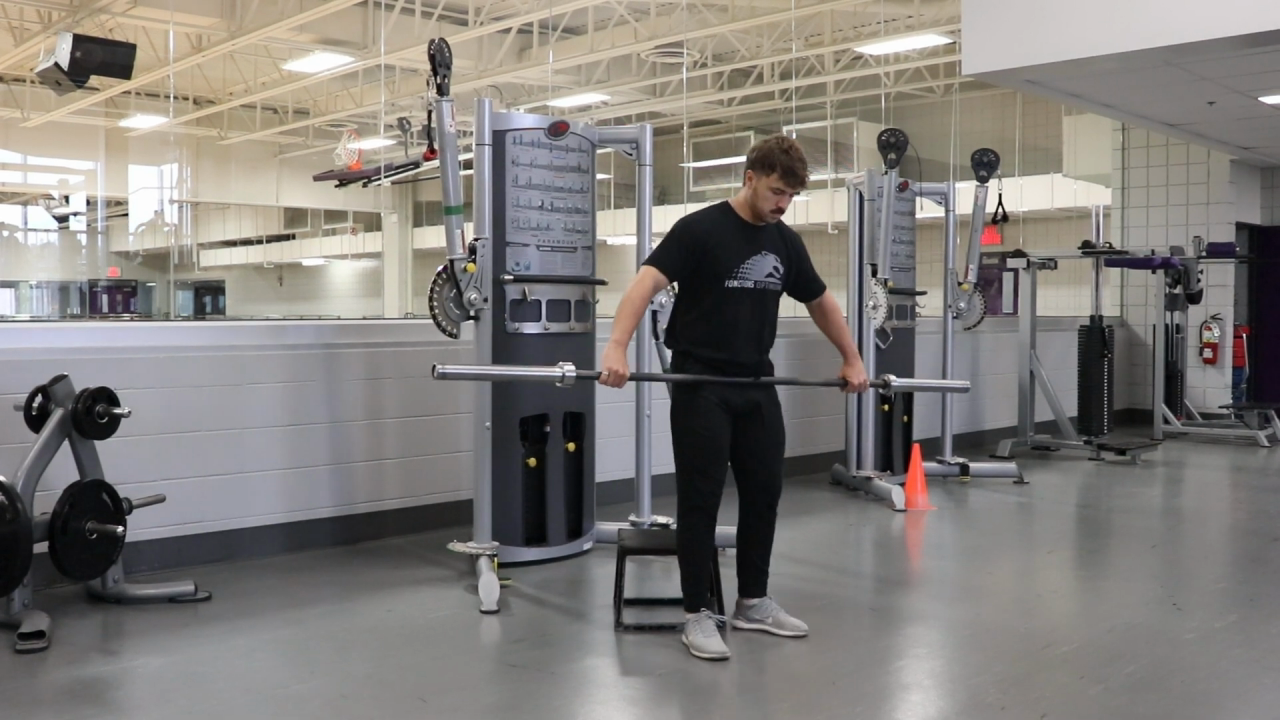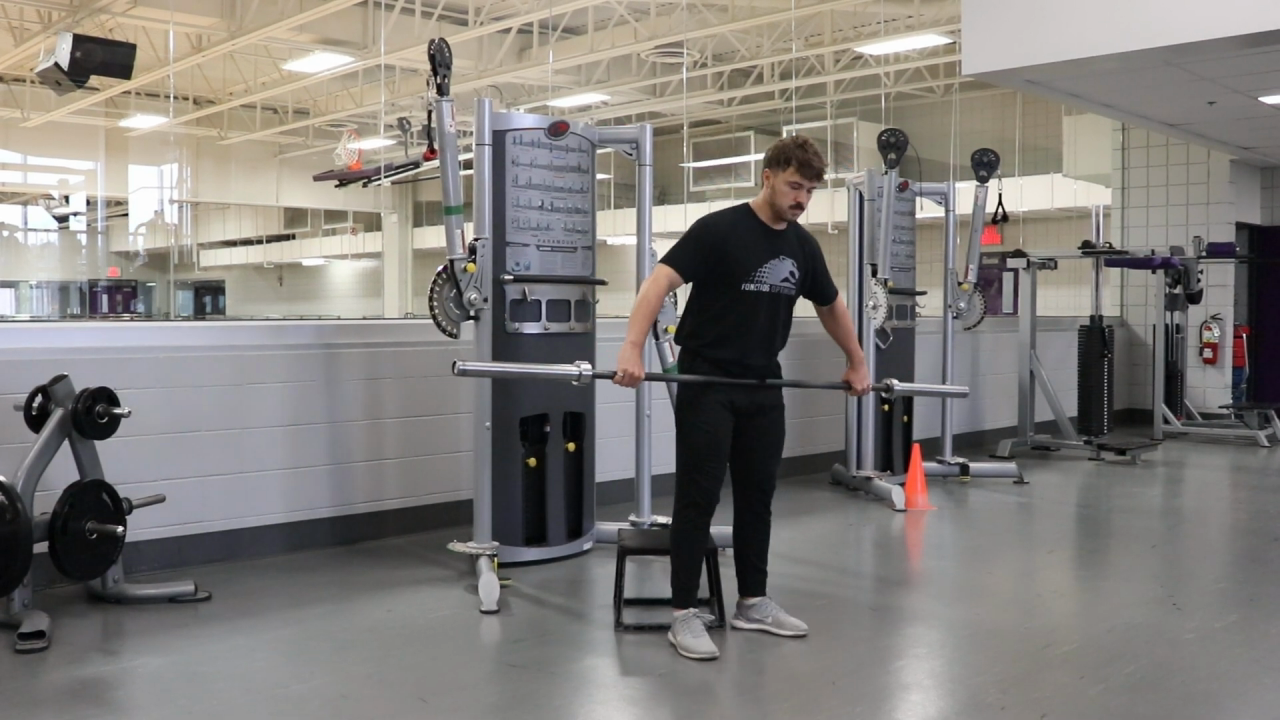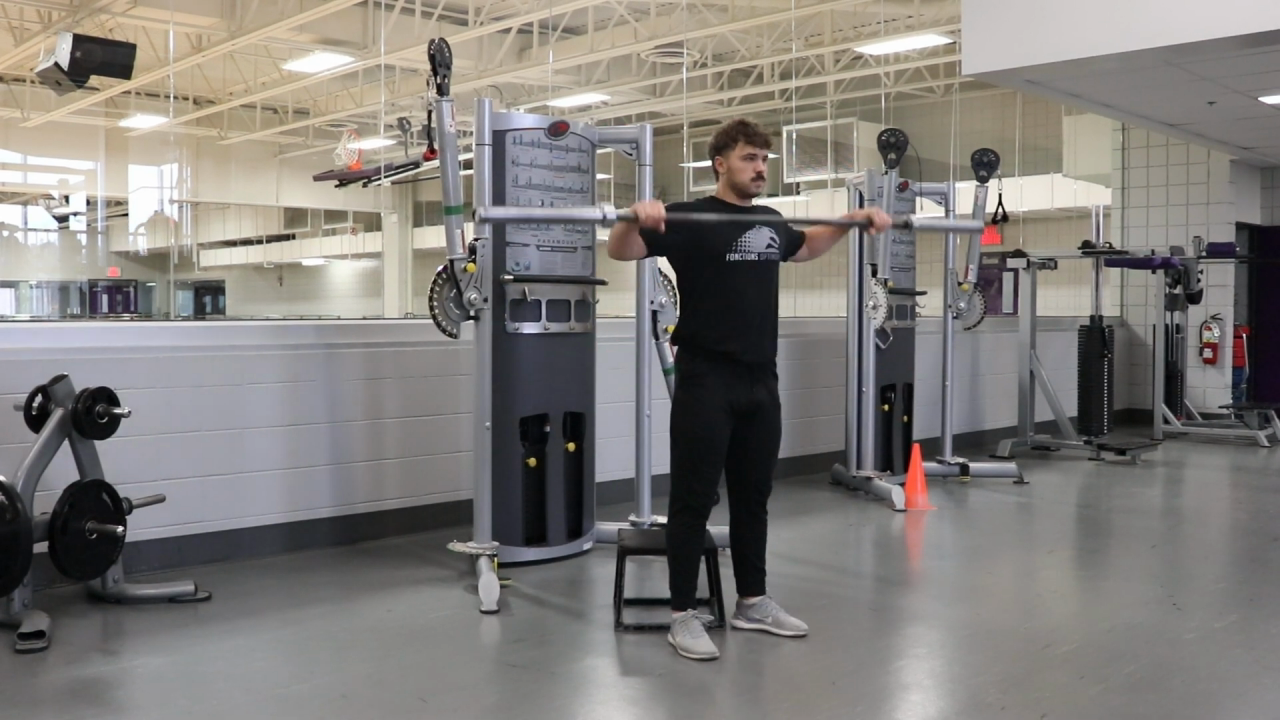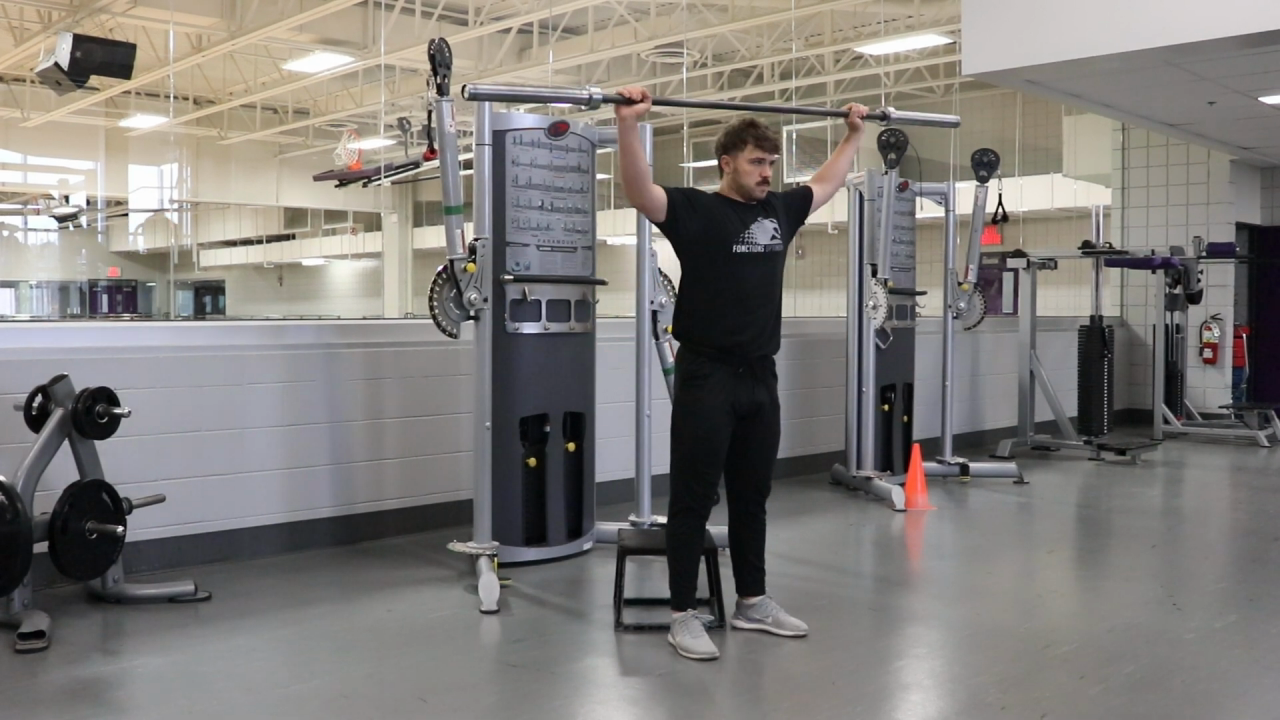
dt=0.4s
person 1, frame 1
left shoulder: (787, 242)
right shoulder: (700, 229)
left elbow: (820, 302)
right elbow: (646, 281)
left wrist: (852, 359)
right wrist: (617, 347)
left hip: (756, 385)
right hip: (701, 384)
left knee: (763, 495)
right knee: (700, 499)
left ankle: (753, 602)
right ankle: (697, 614)
person 1, frame 2
left shoulder: (805, 247)
right shoulder: (719, 231)
left elbow: (831, 307)
right elbow: (660, 282)
left wrist: (856, 362)
right wrist: (633, 349)
left hip: (763, 385)
right hip: (706, 384)
left knee: (758, 495)
right knee: (698, 497)
left ankle: (753, 601)
right ankle: (684, 613)
person 1, frame 3
left shoulder: (770, 222)
right shoulder: (691, 217)
left elbow: (808, 244)
right elbow: (620, 248)
left wrist: (856, 218)
right wrist: (636, 218)
left hip: (760, 379)
right hip: (706, 379)
left knee: (753, 496)
right knee: (694, 499)
left ankle: (753, 601)
right ankle: (683, 614)
person 1, frame 4
left shoulder: (779, 210)
right shoulder: (695, 210)
left elbow: (827, 183)
right elbow: (639, 192)
left wrist: (854, 133)
right wrist: (629, 123)
left hip: (760, 379)
right hip: (707, 378)
left knee: (752, 496)
right knee: (693, 499)
left ankle: (752, 601)
right ankle: (683, 615)
